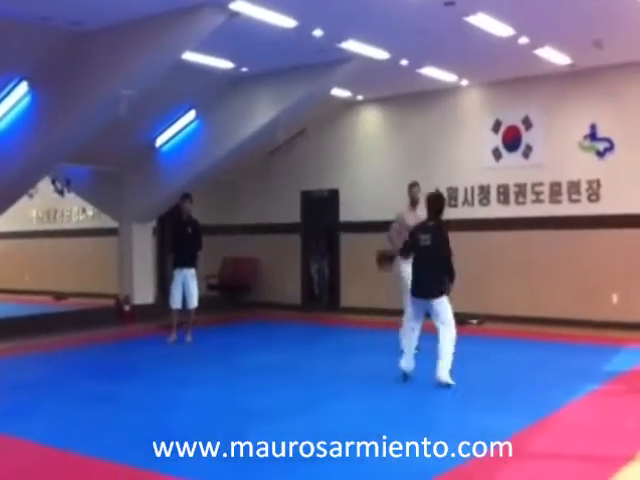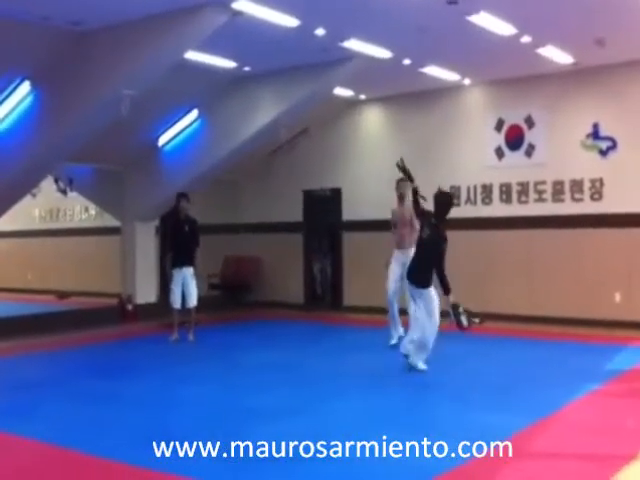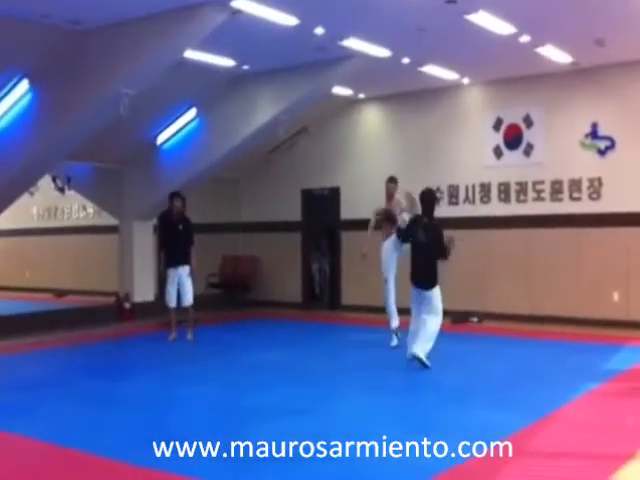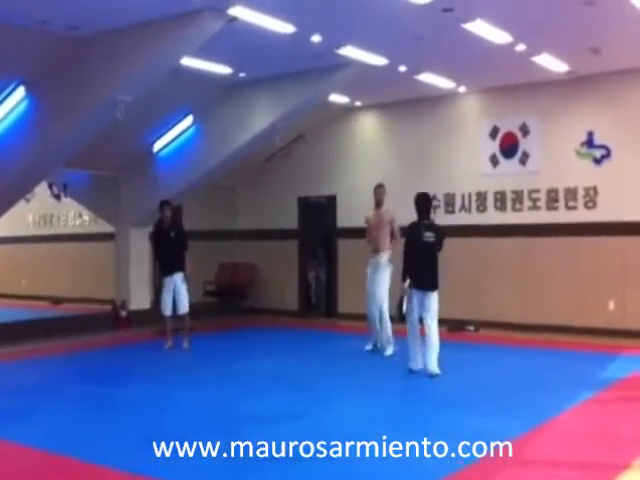
dt=0.4s
person 1, frame 1
left shoulder: (417, 230)
right shoulder: (441, 234)
left elbow: (405, 252)
right elbow: (447, 262)
left wrist: (400, 254)
right wrist: (450, 281)
left hip: (417, 291)
right hip: (436, 292)
left knee: (413, 326)
right knee: (447, 330)
left ankle: (407, 365)
right ankle: (443, 374)
person 1, frame 2
left shoulder: (426, 218)
right shoulder: (440, 235)
left elbow: (417, 207)
right elbow: (439, 268)
left wrist: (413, 188)
right wrist: (448, 293)
left hip: (412, 276)
right hip: (423, 282)
left knee: (418, 315)
right knee: (432, 321)
left ankle: (408, 347)
right ankle: (417, 359)
person 1, frame 3
left shoulder: (414, 223)
right shoulder: (435, 229)
left elbow: (402, 237)
right elbow: (442, 254)
right wrist: (448, 246)
left hip: (415, 279)
right hip: (429, 281)
left knee: (417, 315)
right knee: (434, 317)
left ankle: (413, 349)
right ankle: (419, 349)
person 1, frame 4
left shoulder: (412, 229)
right shoulder: (437, 230)
left elbow: (407, 256)
left wrist: (405, 280)
left hip: (416, 284)
right hip: (431, 284)
left knee: (413, 322)
right knee: (431, 324)
left ankle: (416, 363)
right ankle: (432, 365)
person 2, frame 1
left shoulder: (422, 215)
right shoulder: (402, 214)
right elbow: (391, 235)
right wrist: (398, 250)
right hip: (404, 260)
right knee: (410, 297)
left ankle: (407, 336)
person 2, frame 2
left shoulder: (413, 209)
right shoulder: (394, 211)
left elbow: (418, 230)
left hip: (410, 253)
right hip: (397, 254)
right knee: (391, 293)
right ankle: (396, 332)
person 2, frame 3
left shoulder: (401, 203)
right shoulder: (378, 210)
left elbow: (409, 219)
right elbow: (371, 228)
right wrist: (365, 247)
left hip: (399, 240)
right hip: (387, 244)
right knee: (388, 285)
right ankle: (395, 329)
person 2, frame 4
left shoulder: (389, 215)
right shoulder: (369, 217)
left elbow: (396, 235)
left wrist: (389, 252)
right wrist: (371, 246)
left hip: (384, 259)
right hip: (373, 259)
left knee: (382, 300)
right knee: (371, 301)
left ankle: (388, 343)
right ankle: (376, 339)
person 3, frame 1
left shoulder: (195, 224)
right shoulder: (175, 224)
left elbow: (198, 248)
right elbow: (172, 247)
left wrist: (196, 266)
right wrist: (172, 265)
left hip: (190, 268)
right hip: (177, 268)
left knee: (192, 303)
right knee: (174, 302)
left ankle: (189, 333)
right ankle: (174, 333)
person 3, frame 2
left shoulder: (192, 223)
right shoulder: (172, 223)
left elbow: (196, 246)
right elbow: (170, 248)
left wrist: (195, 265)
right wrist: (169, 266)
left hip: (188, 267)
right hip: (176, 267)
left knee: (192, 302)
right knee: (175, 302)
left ankle: (192, 331)
right ankle: (175, 332)
person 3, frame 3
left shoulder: (185, 221)
right shoulder: (165, 222)
left elbow: (190, 245)
right elbow: (162, 247)
left wrist: (191, 264)
right wrist: (163, 266)
left hip: (184, 266)
right hip: (171, 267)
left knee: (188, 300)
right knee: (171, 301)
left ankle: (190, 330)
right ankle: (173, 331)
person 3, frame 4
left shoulder: (178, 229)
right shoulder: (157, 233)
left elbow: (184, 251)
right elbow: (157, 256)
left wrist: (185, 270)
right wrist: (159, 276)
left hip: (178, 273)
right hip: (166, 275)
left knee: (183, 308)
right knee: (166, 309)
left ankle: (186, 338)
right ankle: (169, 339)
